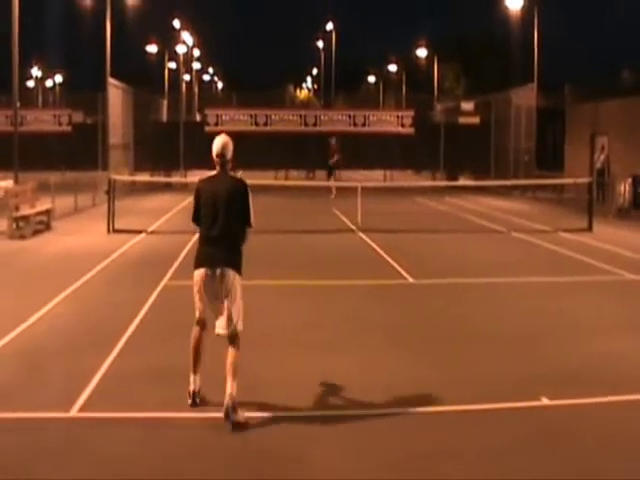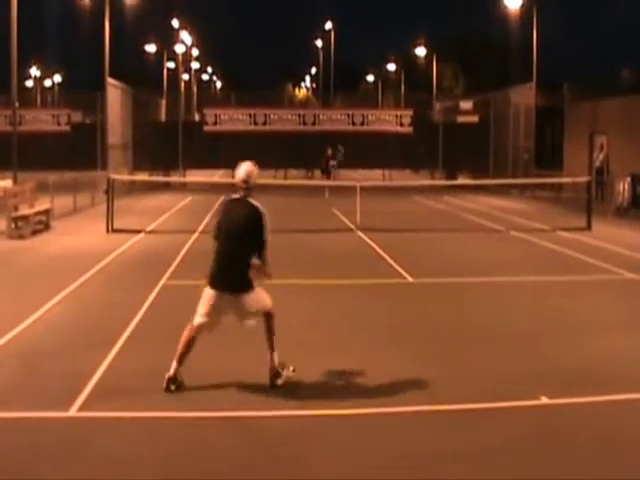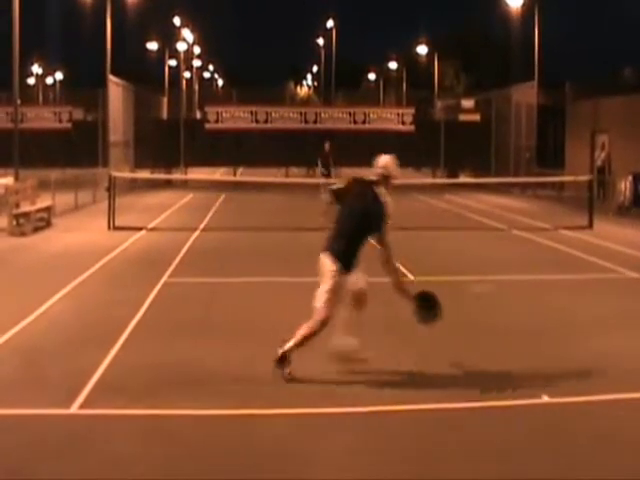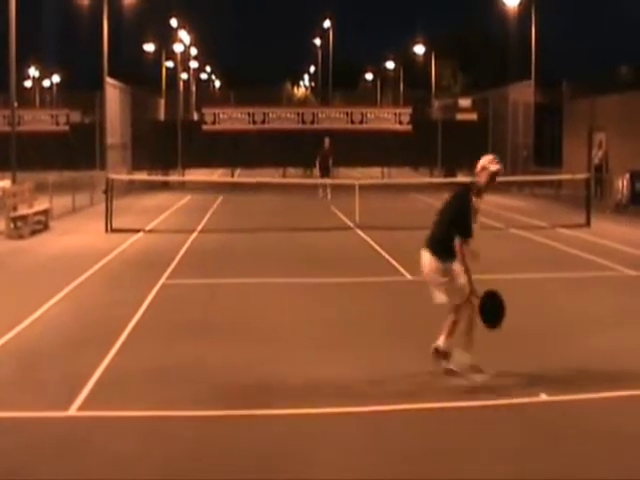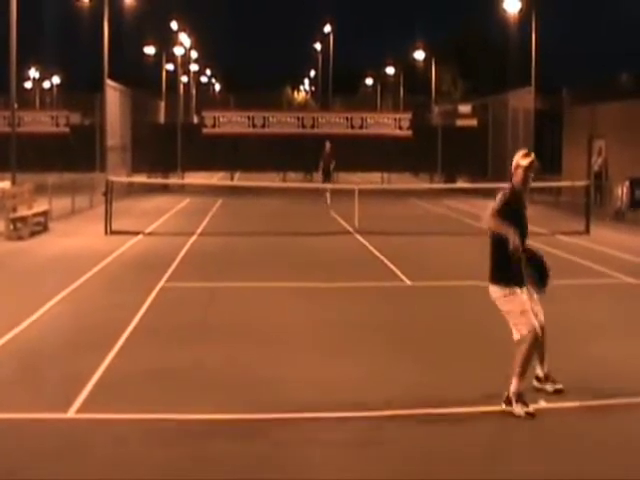
dt=0.4s
person 1, frame 1
left shoulder: (202, 186)
right shoulder: (240, 187)
left elbow: (199, 224)
right elbow: (244, 232)
left hip: (203, 262)
right hip: (229, 264)
left knee: (200, 323)
right knee: (232, 336)
left ankle: (194, 386)
right ankle: (230, 401)
person 1, frame 2
left shoulder: (226, 206)
right shoulder: (256, 212)
right elbow: (261, 253)
right wrist: (263, 268)
left hip: (216, 281)
right hip: (240, 285)
left knee: (195, 327)
right knee: (268, 311)
left ankle: (173, 374)
right ankle: (275, 370)
person 1, frame 3
left shoulder: (356, 184)
right shoulder: (379, 203)
left elbow: (334, 195)
right elbow: (384, 246)
right wrist: (398, 281)
left hip: (331, 252)
right hip: (339, 261)
right knee: (323, 318)
right ankle: (286, 353)
person 1, frame 4
left shoulder: (466, 192)
right shoulder: (469, 201)
right elbow: (460, 244)
right wrist: (469, 281)
left hip: (434, 254)
right hip: (439, 258)
left knee: (461, 304)
right knee: (468, 303)
left ankle: (441, 347)
right ankle: (472, 365)
person 1, frame 5
left shoulder: (520, 200)
right shoulder: (506, 196)
right elbow: (489, 217)
right wrist: (510, 232)
left hip: (519, 280)
right hip: (504, 284)
left knee: (539, 328)
right knee: (531, 335)
left ankle: (542, 374)
right ankle: (513, 394)
